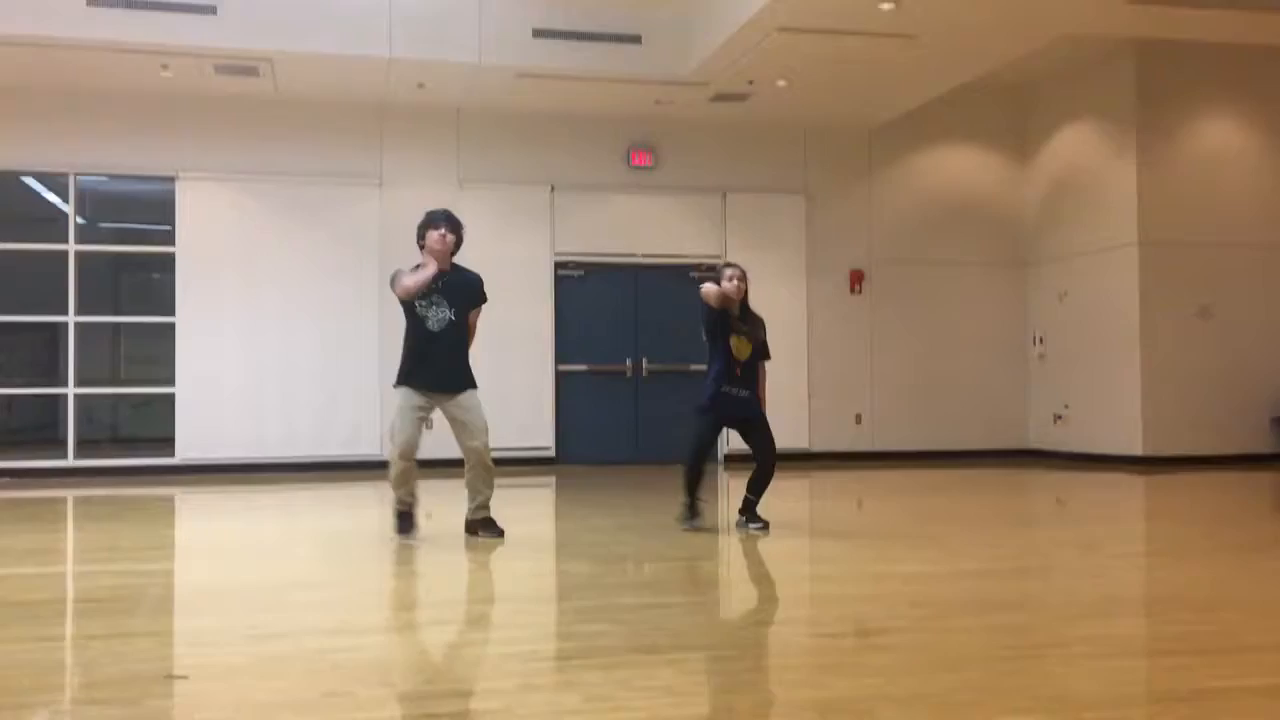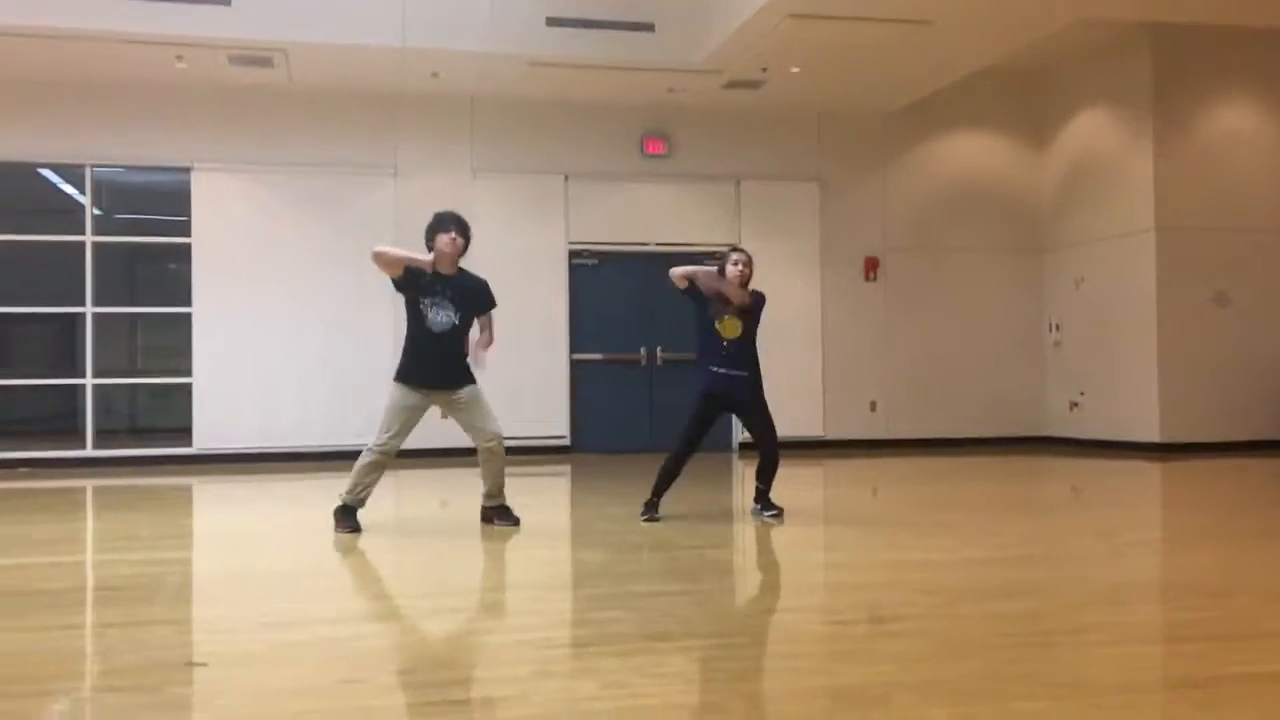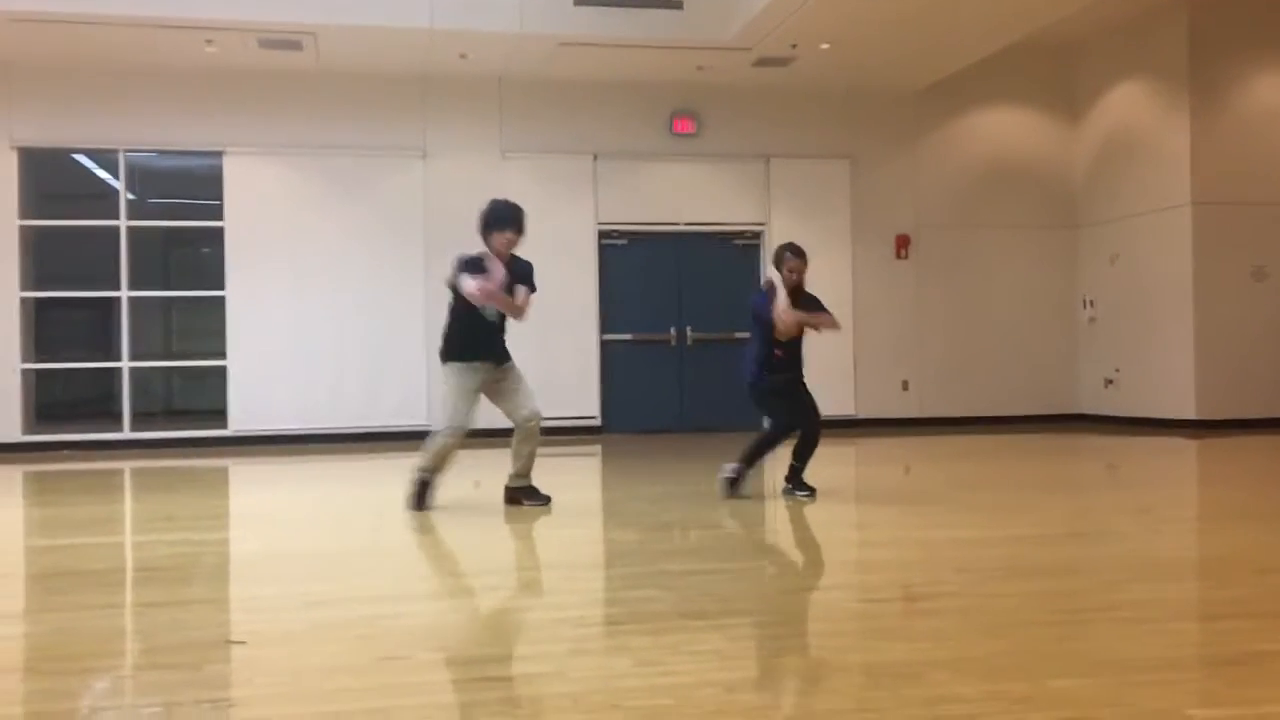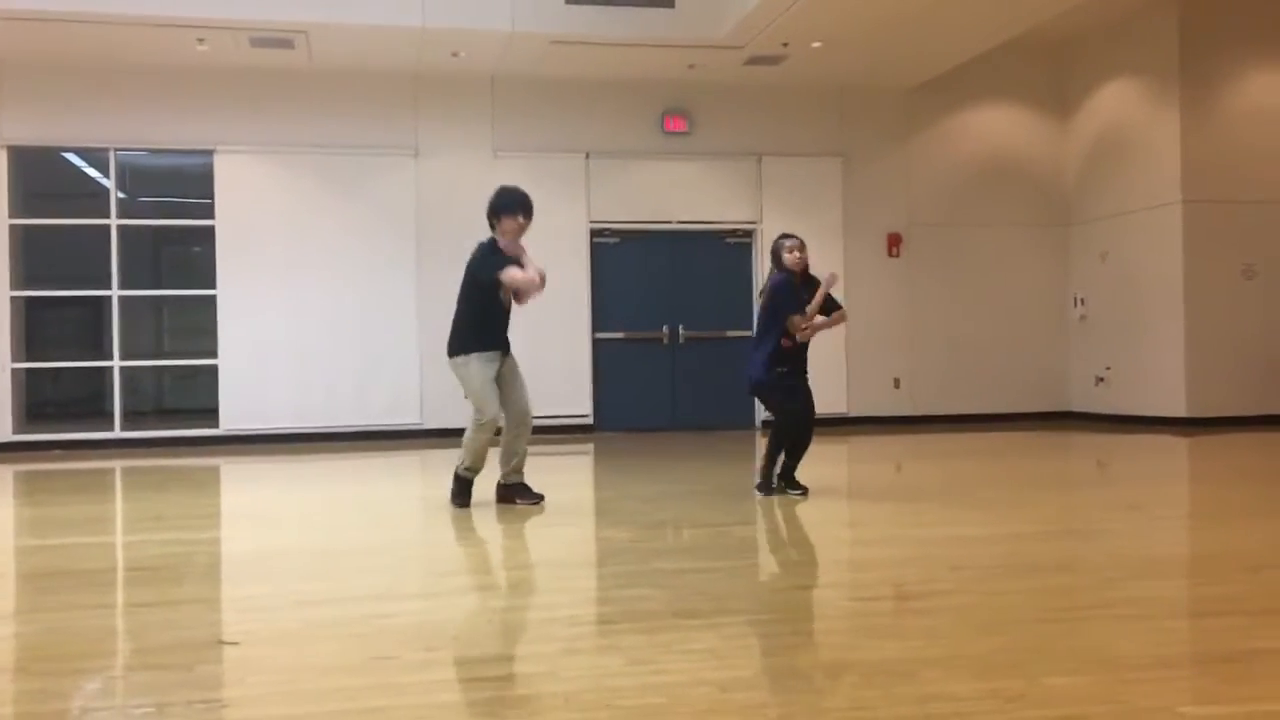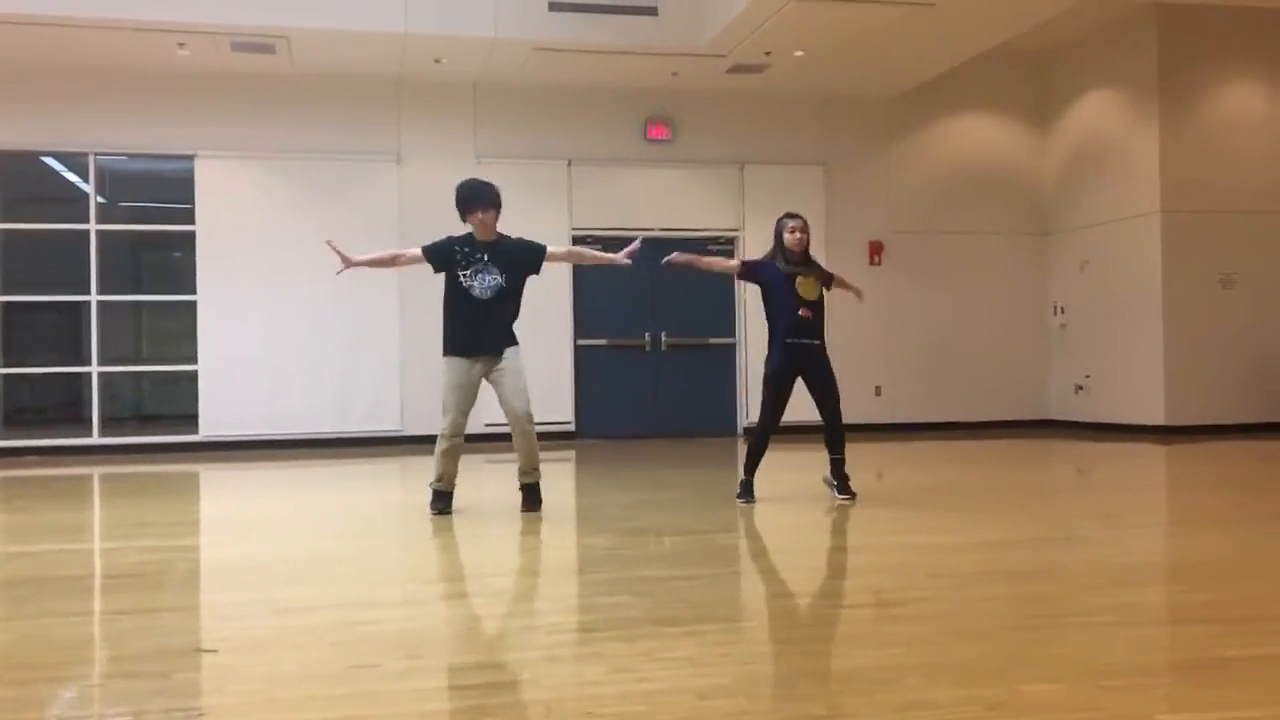
dt=0.4s
person 1, frame 1
left shoulder: (470, 281)
right shoulder: (408, 276)
right elbow: (406, 289)
left wrist: (453, 357)
right wrist: (430, 269)
left hip: (459, 383)
right hip: (414, 381)
left knee: (478, 449)
right knee: (402, 449)
left ankle: (479, 516)
right ankle: (405, 508)
person 1, frame 2
left shoulder: (476, 286)
right shoulder: (414, 277)
left elbow: (487, 328)
right elbow: (379, 254)
left wrist: (481, 345)
right wrist: (424, 262)
left hip: (458, 383)
right hip: (412, 381)
left knee: (492, 439)
right knee: (384, 445)
left ankle: (493, 504)
right ankle: (348, 506)
person 1, frame 3
left shoulder: (523, 269)
right shoulder: (468, 265)
left elbow: (519, 311)
right elbow: (473, 291)
left wrist: (498, 289)
right wrist: (496, 279)
left hip: (497, 359)
right hip: (460, 361)
left knee: (529, 417)
right knee: (455, 426)
left ankle: (519, 486)
right ankle: (425, 478)
person 1, frame 4
left shoulder: (512, 253)
right shoulder: (486, 255)
left elbow: (522, 297)
right elbow: (530, 283)
left wrist: (523, 260)
right wrist: (526, 261)
left hip: (499, 348)
right hip: (469, 350)
left knee: (520, 413)
right knee: (487, 416)
left ankle: (510, 483)
right ankle: (464, 478)
person 1, frame 5
left shoulder: (517, 250)
right shoulder: (452, 248)
left elbow: (567, 254)
right elbow: (402, 257)
left wrist: (612, 258)
right wrist: (356, 261)
left hip: (503, 349)
right hip: (460, 352)
left knee: (520, 413)
right knee: (452, 425)
left ankle: (530, 484)
right ankle: (442, 488)
person 2, frame 1
left shoulder: (756, 322)
right shoulder: (716, 316)
left elbow: (760, 366)
right elbow: (707, 291)
left wrist: (761, 405)
right wrist: (723, 292)
left hip: (747, 403)
right hip: (716, 400)
left knee: (768, 458)
right knee: (698, 454)
left ankle: (747, 512)
right ankle: (691, 507)
person 2, frame 2
left shoulder: (756, 299)
right shoulder: (706, 297)
left elbow: (740, 296)
right elbow: (675, 274)
left wrist: (716, 282)
right wrist: (709, 271)
left hip: (747, 387)
right hip: (713, 386)
left knee: (769, 446)
right knee: (686, 445)
left ankle: (762, 499)
right ankle: (653, 501)
person 2, frame 3
left shoulder: (806, 301)
right shoulder: (763, 298)
left elbow: (832, 324)
right elbow: (784, 322)
left wrist: (803, 317)
right wrist: (780, 287)
left hip: (791, 378)
right hip: (762, 377)
left knee: (812, 424)
right knee: (785, 422)
left ankle: (794, 479)
right ankle: (737, 469)
person 2, frame 4
left shoulder: (810, 284)
right shoulder: (780, 284)
left elbow: (840, 314)
right elbow: (802, 321)
left wrist: (818, 327)
right wrist: (825, 289)
left hip: (793, 370)
right hip: (765, 370)
left knee: (804, 423)
right knee: (787, 419)
left ankle: (786, 476)
right ankle: (766, 477)
person 2, frame 5
left shoulder: (813, 268)
right shoulder: (771, 266)
left elbow: (831, 278)
right elbow: (731, 266)
left wrist: (851, 287)
right wrist: (690, 258)
left hip: (815, 353)
right hip: (782, 354)
left knee: (832, 416)
right knee: (768, 421)
left ankle: (838, 477)
right ankle: (746, 481)
